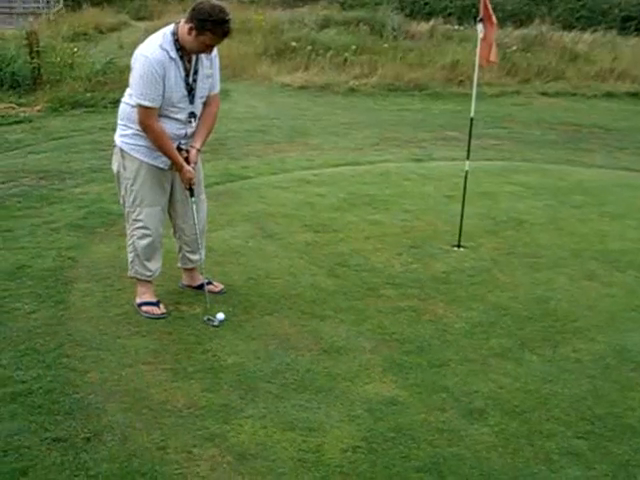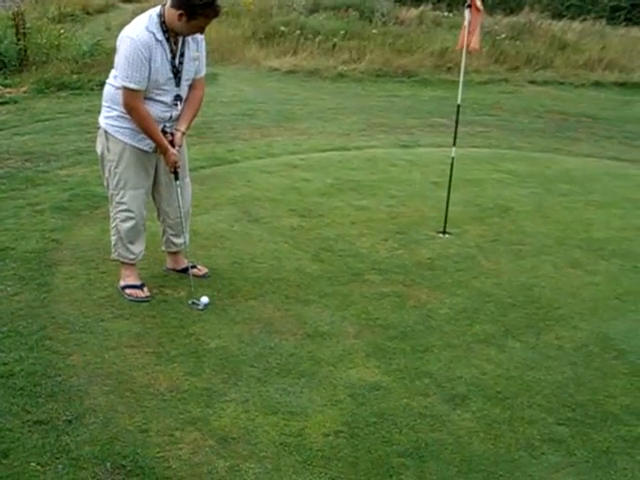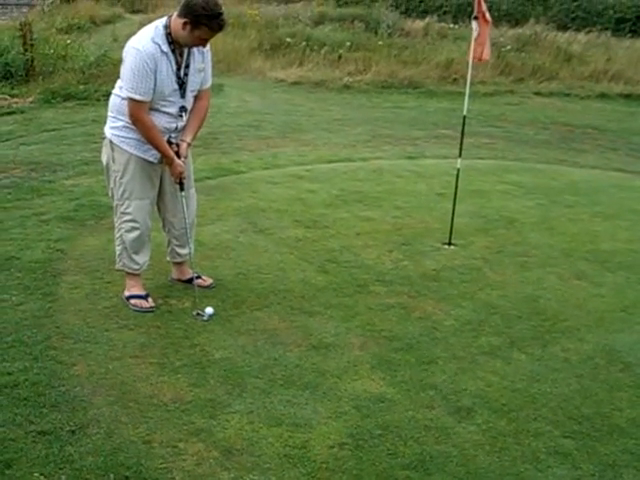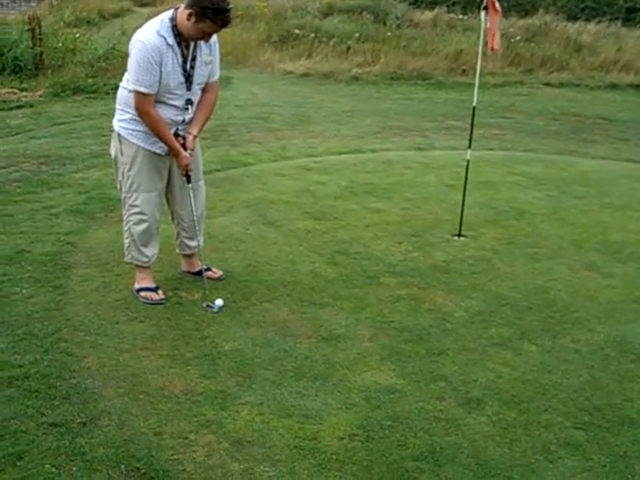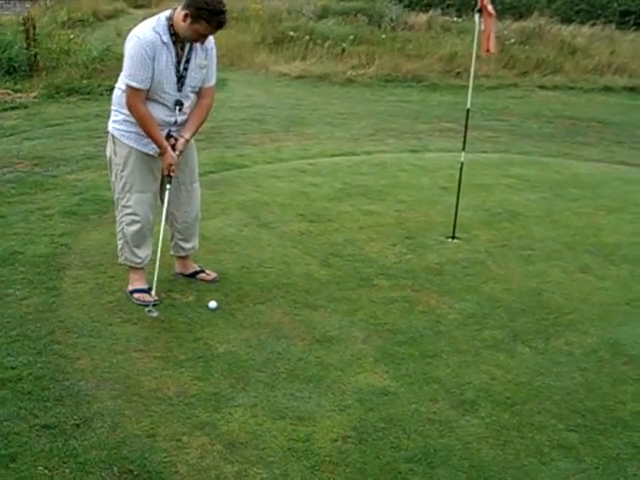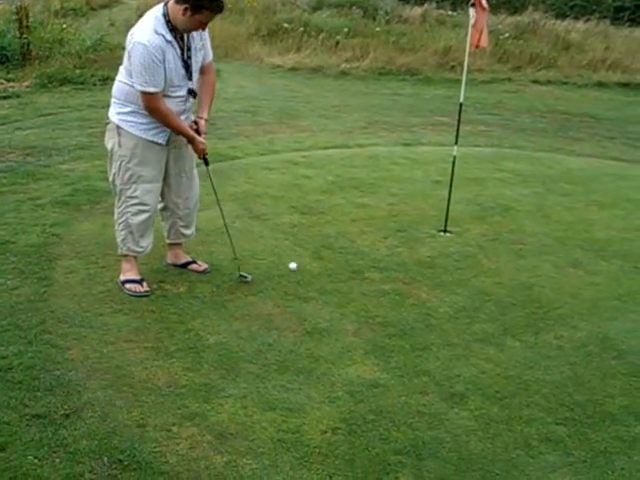
dt=0.5s
person 1, frame 1
left shoulder: (207, 52)
right shoulder: (152, 56)
left elbow: (211, 103)
right elbow: (147, 122)
left wrist: (195, 148)
right wrist: (179, 165)
left hip: (184, 147)
right hip: (143, 148)
left knee: (192, 214)
right knee: (146, 221)
left ankle: (191, 274)
right ankle: (144, 288)
person 1, frame 2
left shoulder: (194, 35)
right shoulder: (138, 39)
left elbow: (196, 86)
right elbow: (132, 104)
left wrist: (180, 131)
right wrist: (164, 147)
left hip: (169, 130)
right hip: (127, 130)
left knee: (177, 197)
right knee: (129, 203)
left ankle: (175, 257)
right ankle: (128, 271)
person 1, frame 3
left shoulder: (200, 47)
right shoulder: (143, 50)
left elbow: (202, 98)
right elbow: (137, 115)
left wrist: (185, 141)
right wrist: (169, 158)
left hip: (174, 140)
right hip: (133, 141)
left knee: (182, 208)
right knee: (135, 214)
left ankle: (180, 267)
right ankle: (133, 282)
person 1, frame 4
left shoulder: (208, 39)
right shoulder: (149, 42)
left elbow: (210, 90)
right elbow: (144, 107)
left wrist: (192, 133)
right wrist: (175, 150)
left hip: (183, 132)
right hip: (141, 134)
left knee: (191, 200)
right knee: (143, 206)
left ankle: (190, 259)
right ankle: (143, 273)
person 1, frame 5
left shoulder: (205, 43)
right shoulder: (145, 39)
left elbow: (205, 97)
right elbow: (134, 102)
left wrist: (184, 138)
right wrist: (163, 148)
left hip: (178, 135)
right hip: (135, 135)
left knee: (186, 203)
right knee: (136, 208)
left ankle: (184, 261)
right ankle: (136, 275)
person 1, frame 6
left shoulder: (194, 26)
right shoulder: (147, 41)
left elbow: (207, 70)
right elbow: (152, 104)
left wrist: (201, 117)
right wrist: (191, 137)
left hip: (176, 123)
right hip: (137, 126)
left knee: (183, 192)
right knee: (138, 197)
left ankle: (175, 251)
right ankle: (128, 264)
